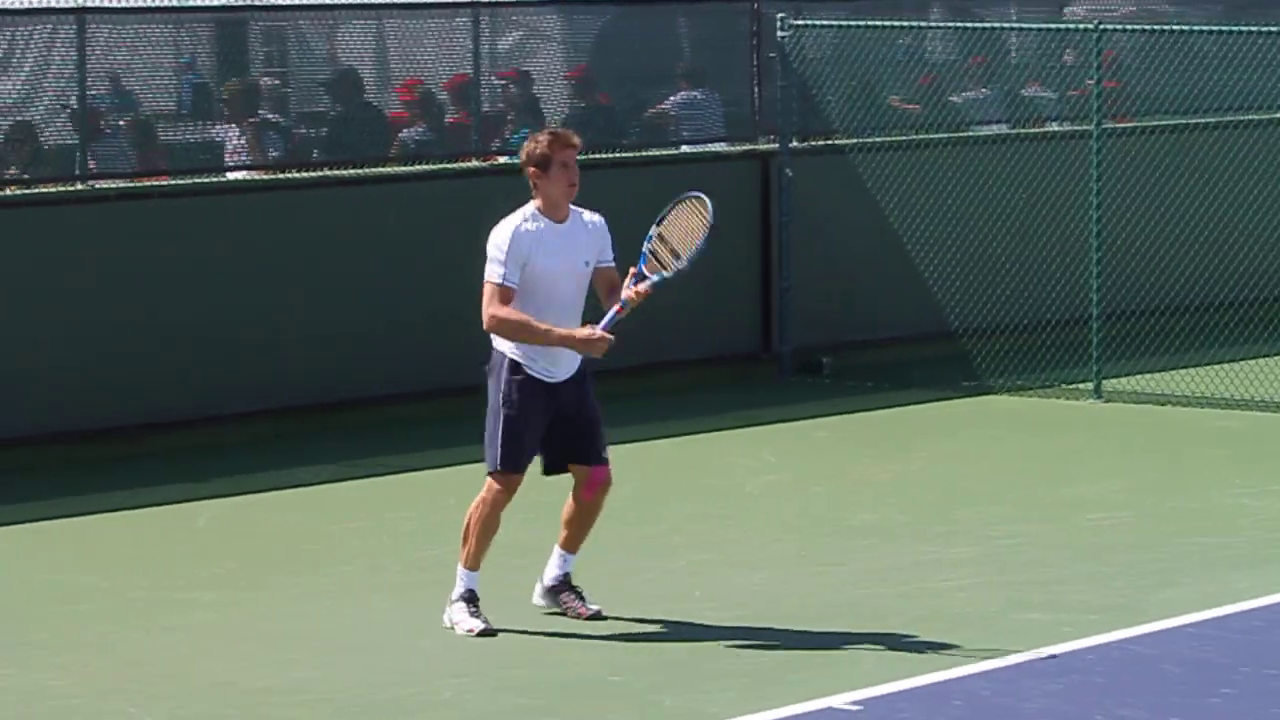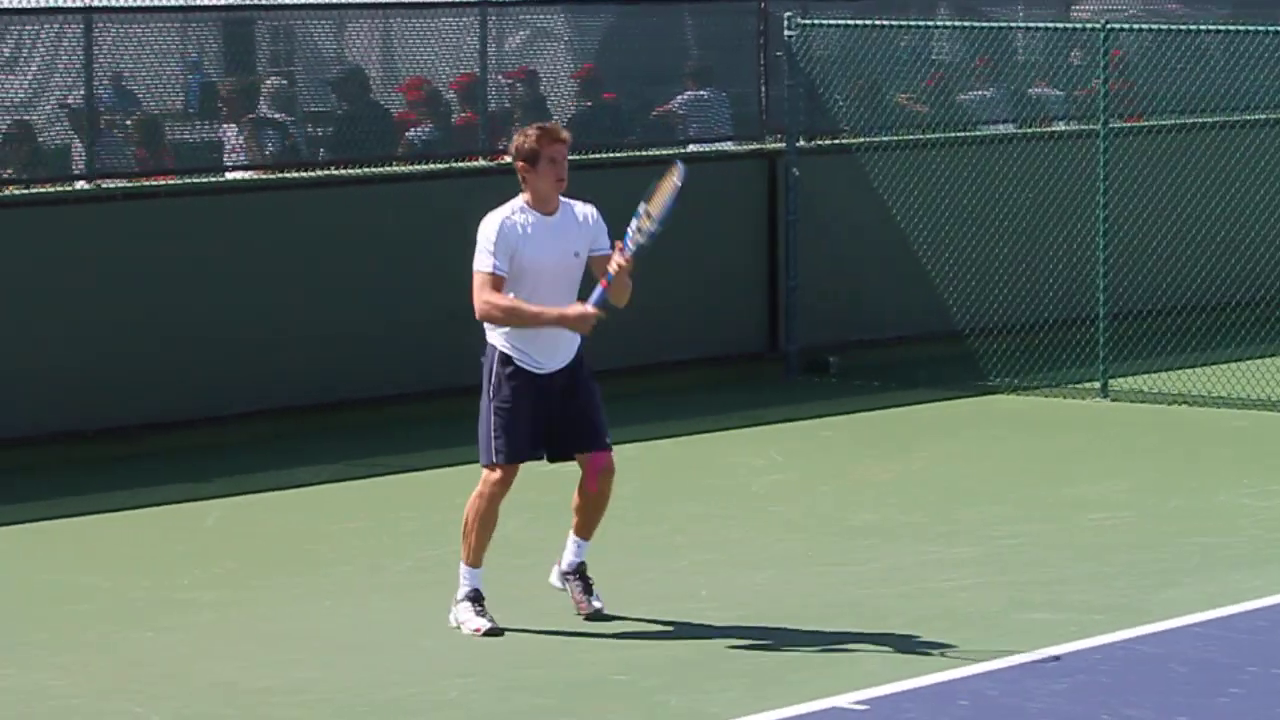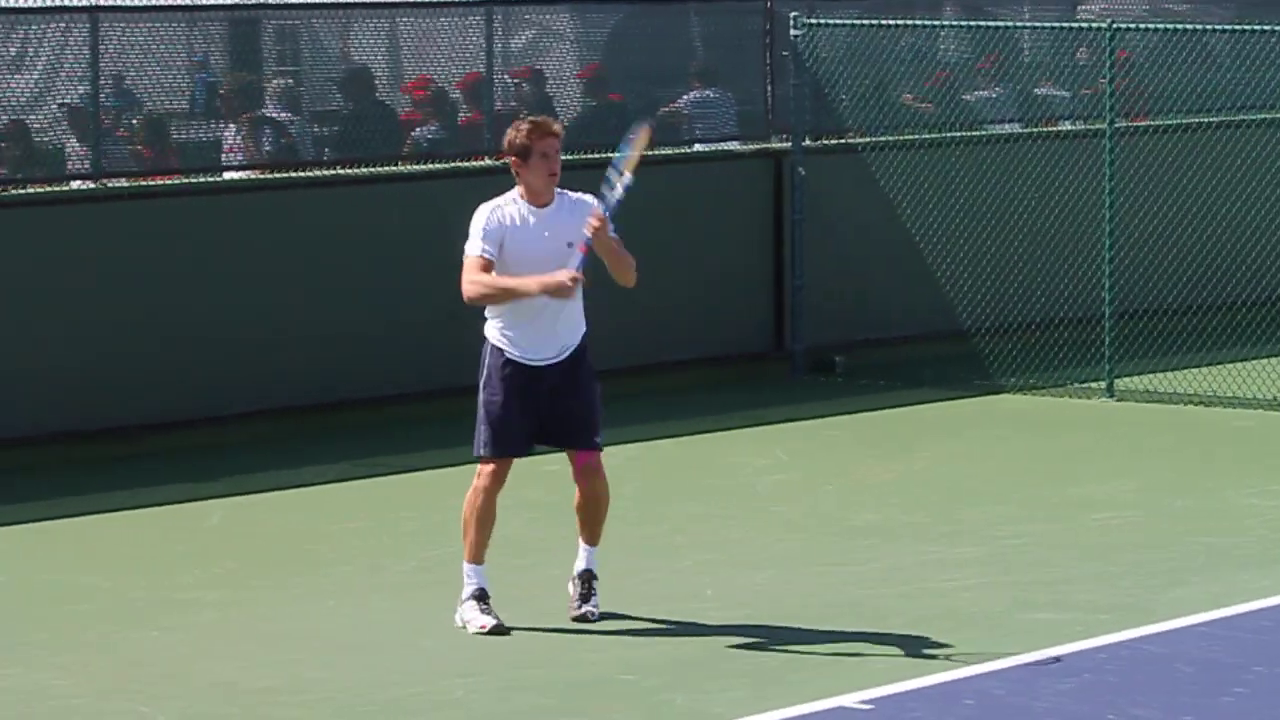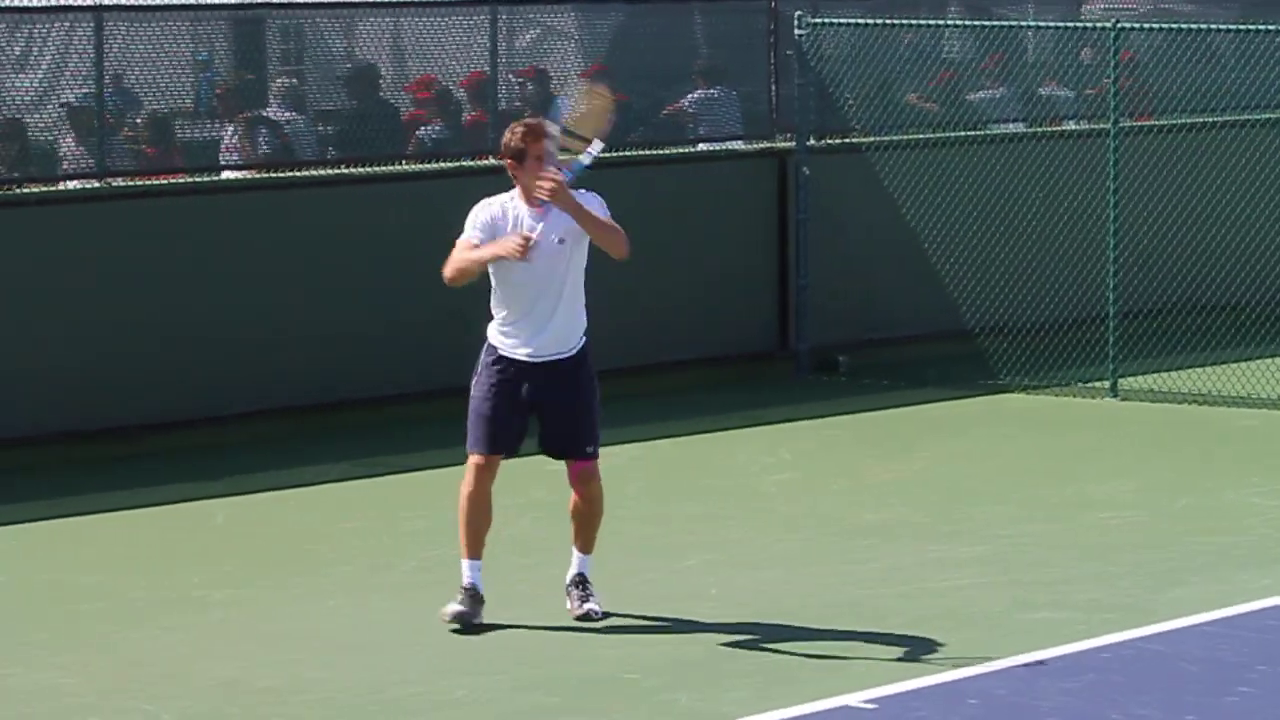
dt=0.1s
person 1, frame 1
left shoulder: (593, 227)
right shoulder: (511, 234)
left elbow: (608, 290)
right elbow: (494, 316)
left wrist: (628, 296)
right wrist: (569, 338)
left hip: (569, 373)
right hip: (520, 371)
left knee: (596, 480)
right knee: (502, 485)
left ankle: (555, 580)
right ankle: (463, 595)
person 1, frame 2
left shoulder: (586, 217)
right shoulder: (500, 225)
left elbow: (619, 297)
right elbow: (486, 303)
left wrist: (619, 274)
right wrist: (560, 315)
left hip: (566, 364)
right hip: (510, 365)
left knee: (600, 469)
right knee: (497, 478)
left ankle: (572, 564)
right ankle: (467, 594)
person 1, frame 3
left shoulder: (584, 207)
right shoulder: (493, 216)
left elbow: (628, 278)
right elbow: (473, 287)
left wrist: (606, 242)
right wrist: (537, 283)
left hip: (568, 357)
right hip: (509, 357)
left knee: (590, 470)
right knee: (491, 472)
left ankle: (585, 569)
right ankle: (473, 592)
person 1, frame 4
left shoulder: (583, 206)
right shoulder: (493, 210)
left elbow: (620, 248)
right elbow: (453, 272)
left wrist: (568, 201)
right wrist: (493, 251)
left hip: (568, 359)
right hip: (505, 355)
left knee: (585, 476)
right knee: (480, 466)
left ankle: (579, 575)
right ankle: (473, 586)
